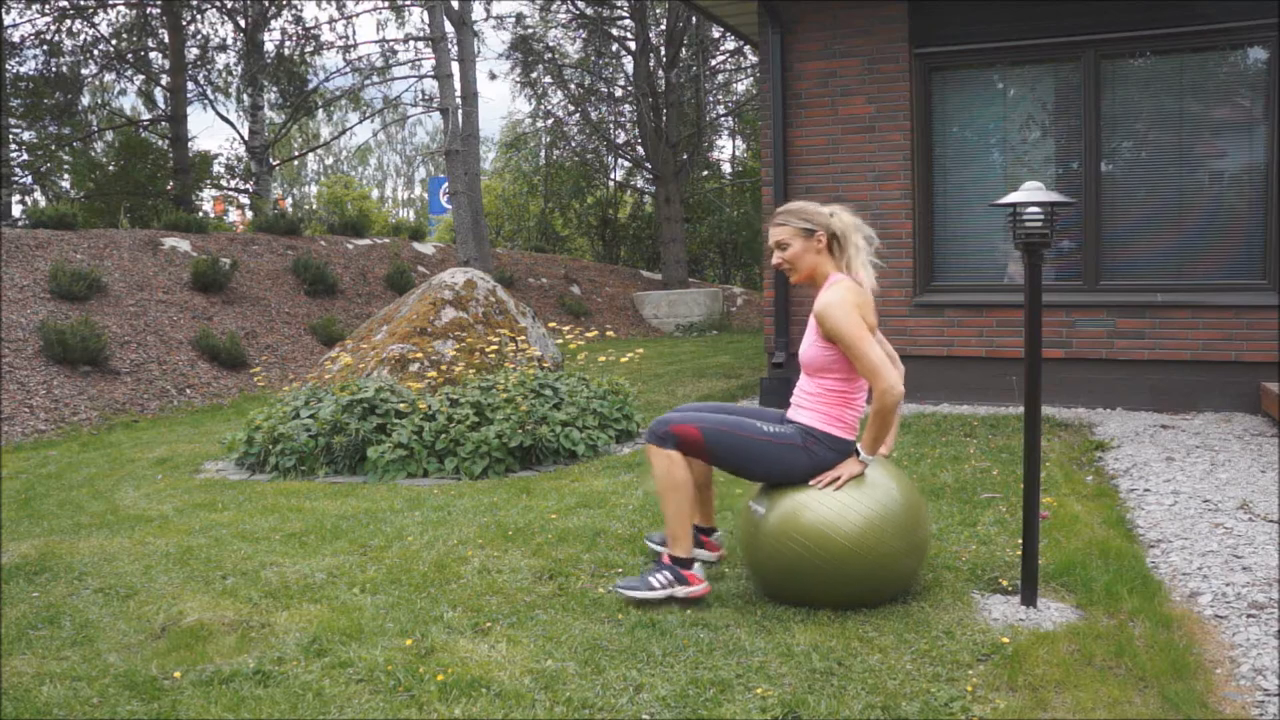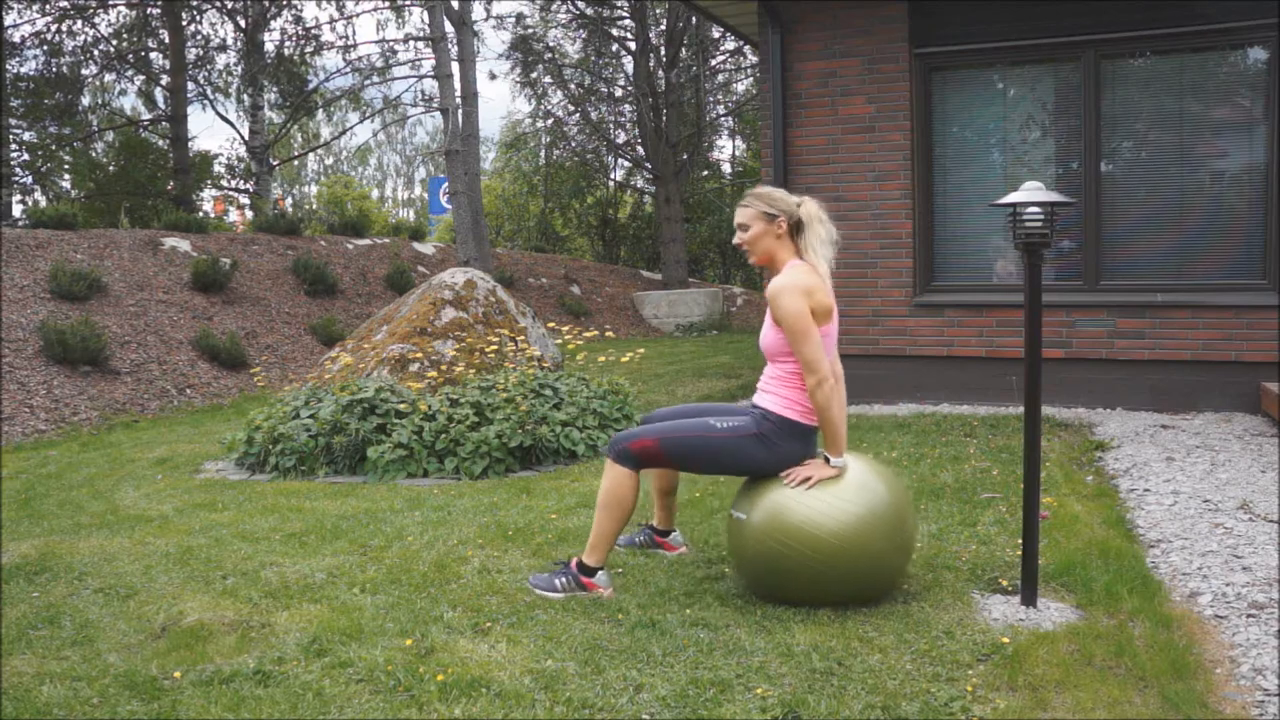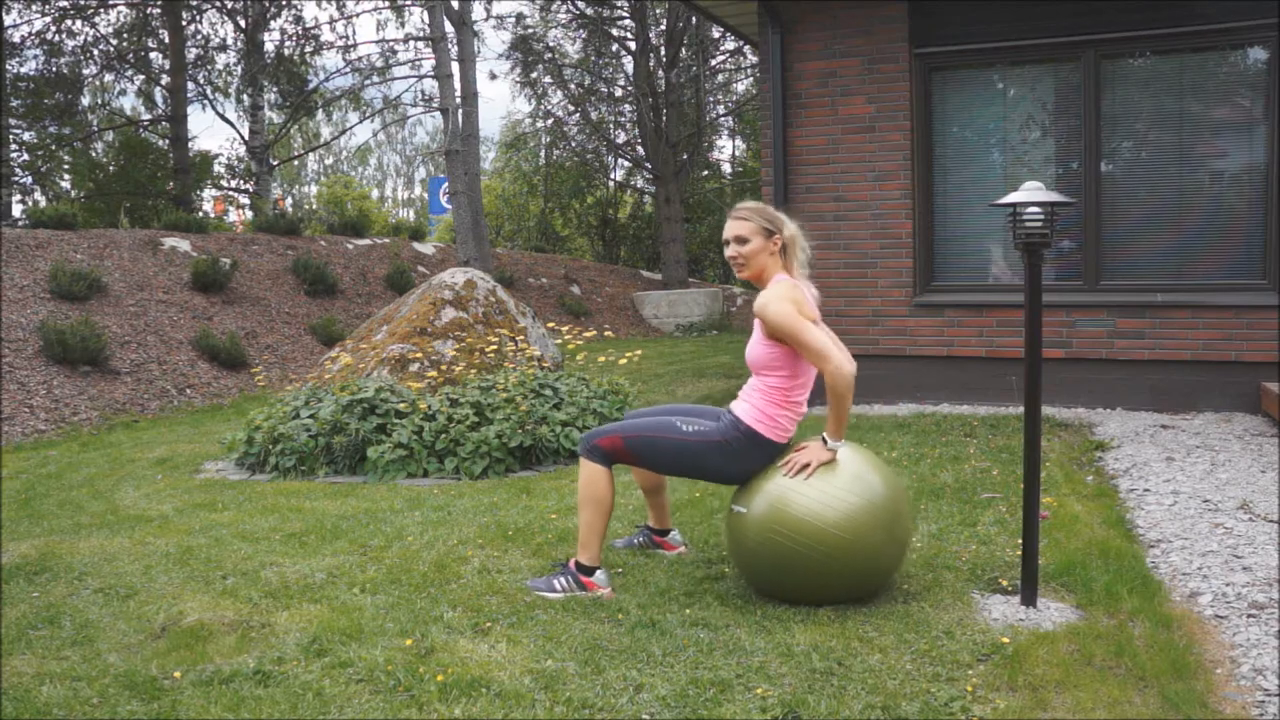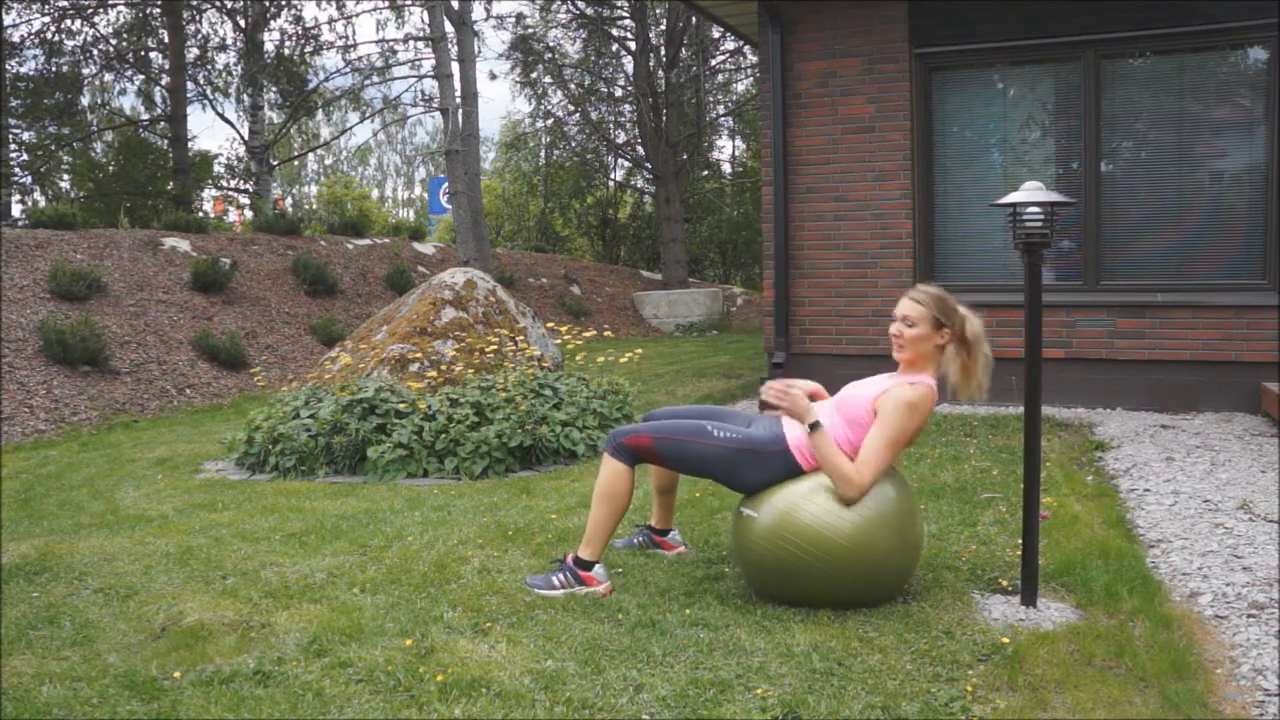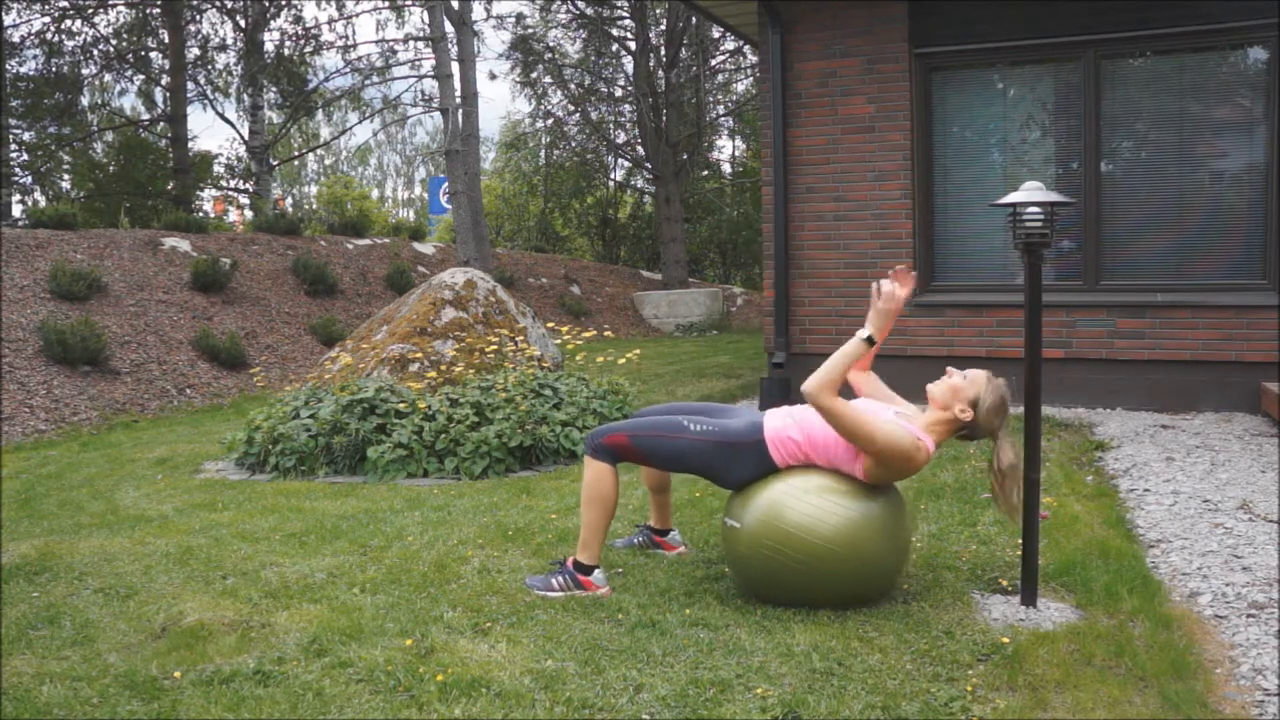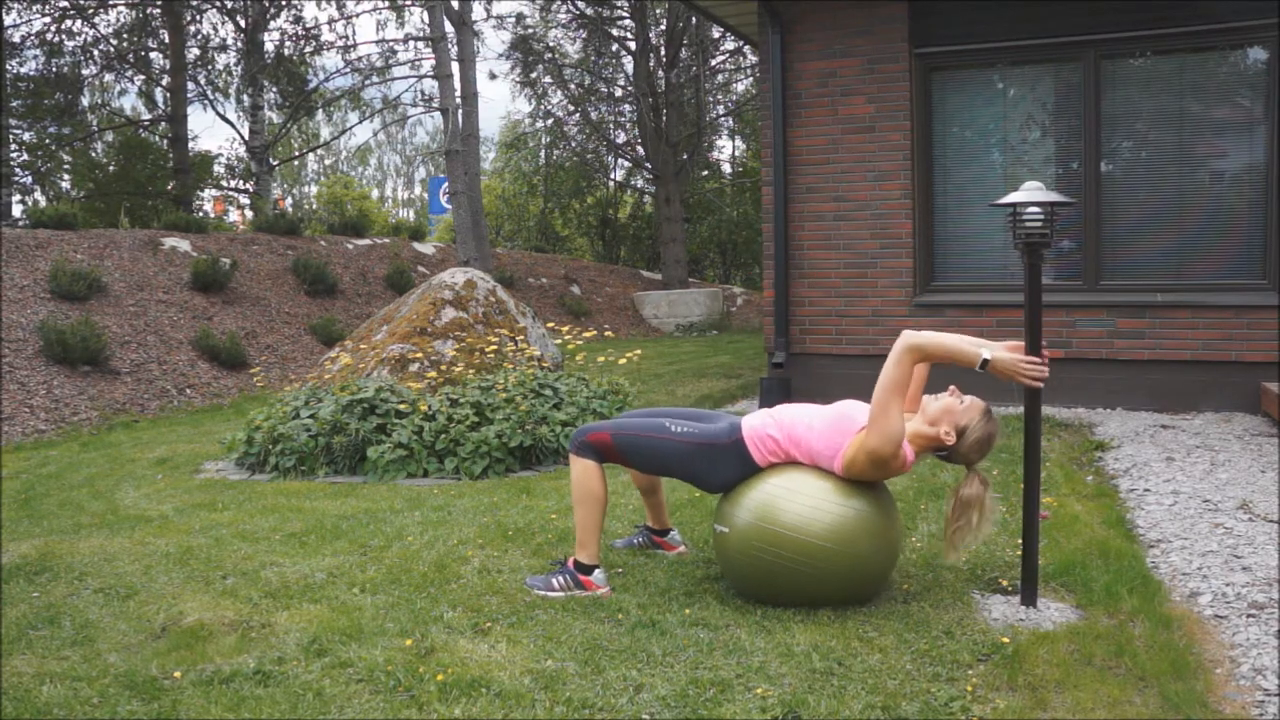
dt=0.5s
person 1, frame 1
left shoulder: (834, 304)
right shoulder: (843, 292)
left elbow: (890, 386)
right elbow: (894, 365)
left wrist: (860, 457)
right wrist: (881, 441)
left hip: (808, 448)
right hip: (804, 430)
left knee: (664, 432)
right knee: (679, 418)
left ankle: (682, 567)
right ankle: (703, 534)
person 1, frame 2
left shoulder: (786, 285)
right shoulder: (803, 279)
left elbow: (820, 381)
right elbow: (833, 372)
left wrist: (833, 460)
right wrist: (834, 445)
left hip: (774, 435)
right hip: (770, 422)
left knee: (625, 447)
right knee: (652, 425)
left ankle: (589, 572)
right ankle: (663, 533)
person 1, frame 3
left shoulder: (772, 303)
right shoulder: (791, 292)
left elbow: (843, 371)
right elbow: (838, 362)
left wrist: (828, 444)
right wrist: (827, 436)
left hip: (740, 445)
right hip: (742, 427)
left knee: (596, 444)
right knee: (629, 422)
left ankle: (587, 574)
right ankle: (662, 533)
person 1, frame 4
left shoulder: (911, 396)
right shoulder: (911, 378)
left elbow: (851, 487)
left wrist: (810, 418)
right wrist: (818, 395)
left hip: (773, 455)
right hip: (778, 434)
left knee: (622, 442)
right knee: (655, 421)
left ankle: (584, 569)
right ankle: (661, 532)
person 1, frame 5
left shoulder: (906, 449)
right shoulder: (912, 421)
left elbow: (817, 391)
right elbow: (855, 370)
left wrist: (874, 328)
right wrist: (884, 319)
left hip: (746, 450)
right hip: (757, 424)
left knee: (600, 443)
right knee: (640, 419)
left ankle: (584, 572)
right ankle: (661, 533)
person 1, frame 6
left shoulder: (885, 452)
right shoulder: (910, 427)
left elbow: (908, 344)
right elbow: (917, 348)
left wrist: (986, 358)
right wrist: (989, 351)
left hip: (734, 450)
right hip: (748, 428)
left knee: (586, 441)
right knee: (629, 422)
left ankle: (585, 572)
right ankle: (660, 533)
